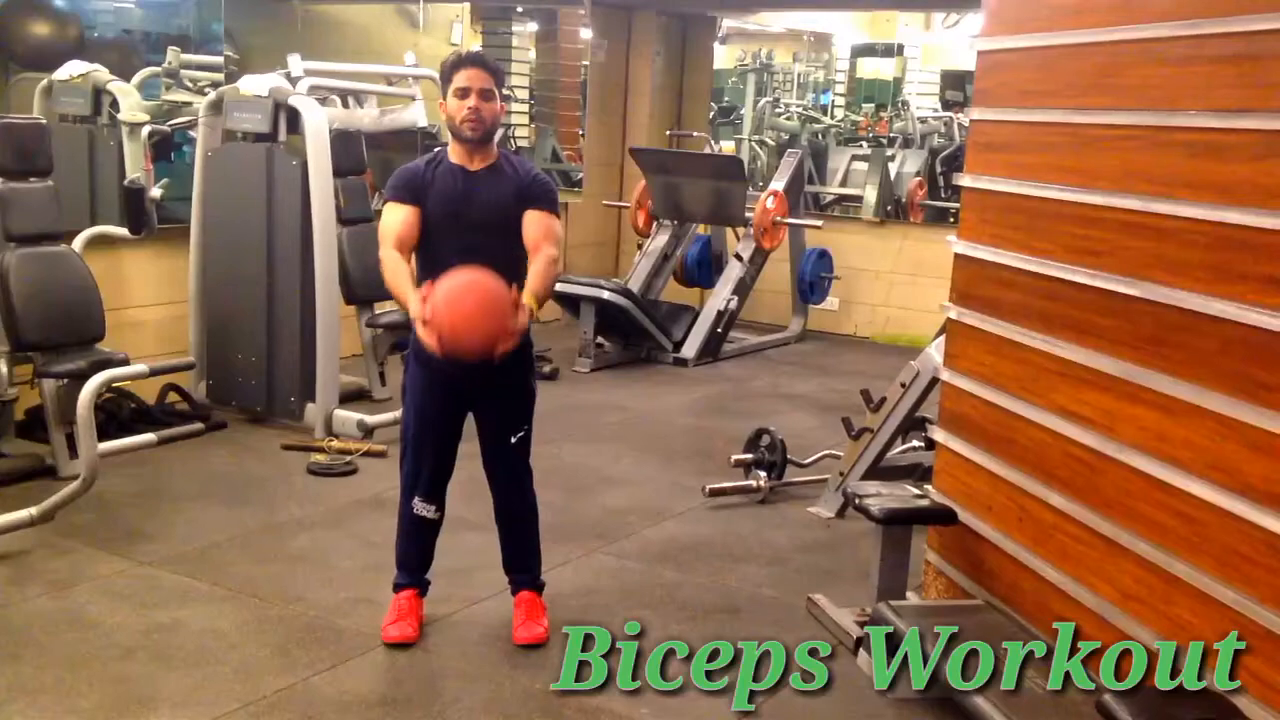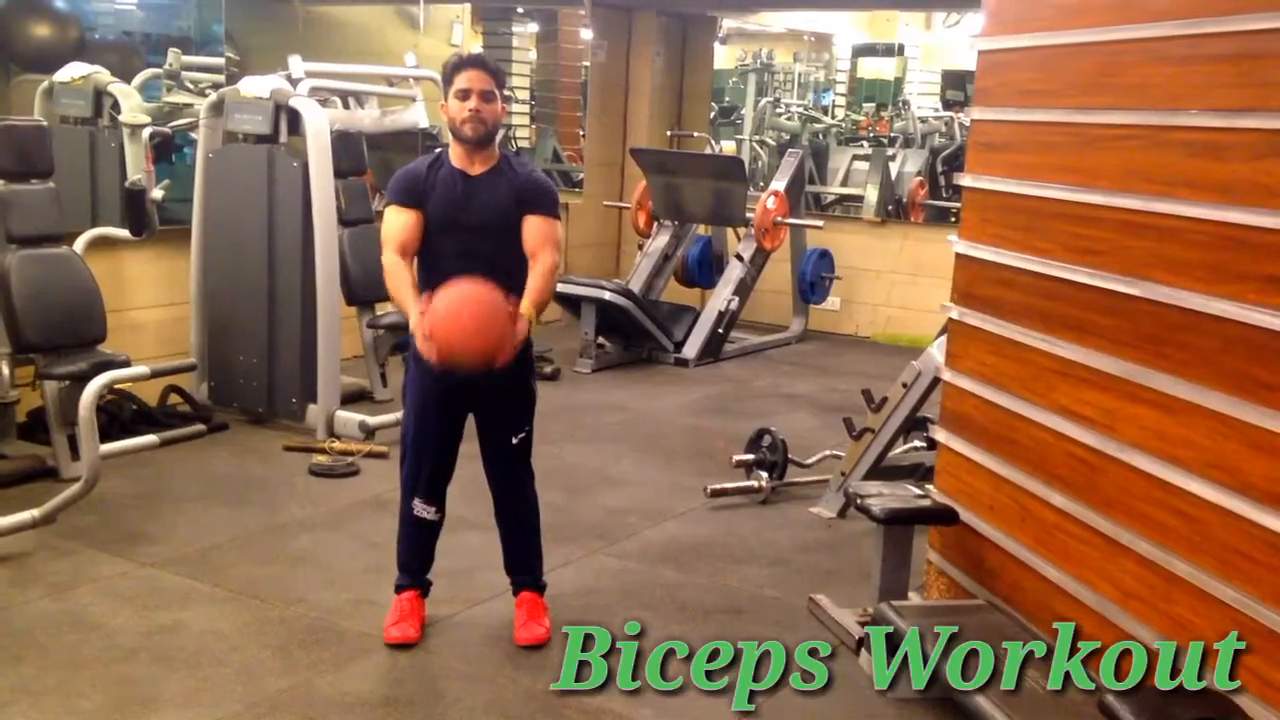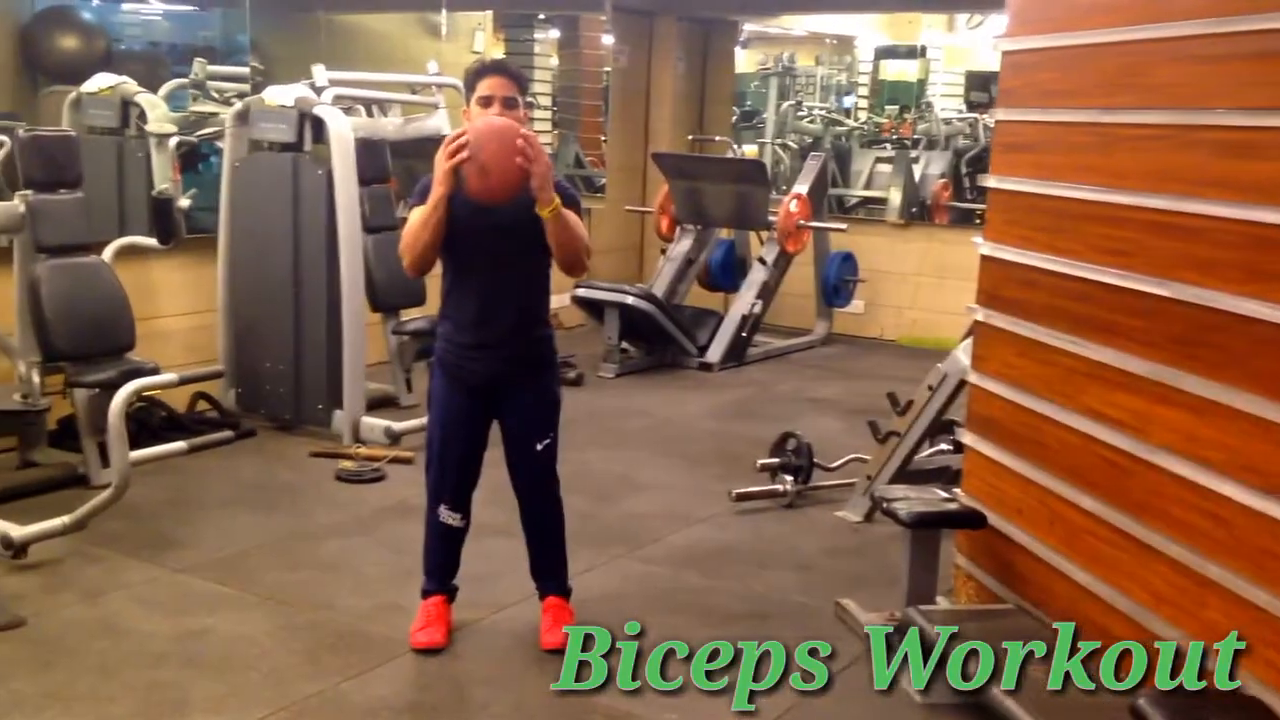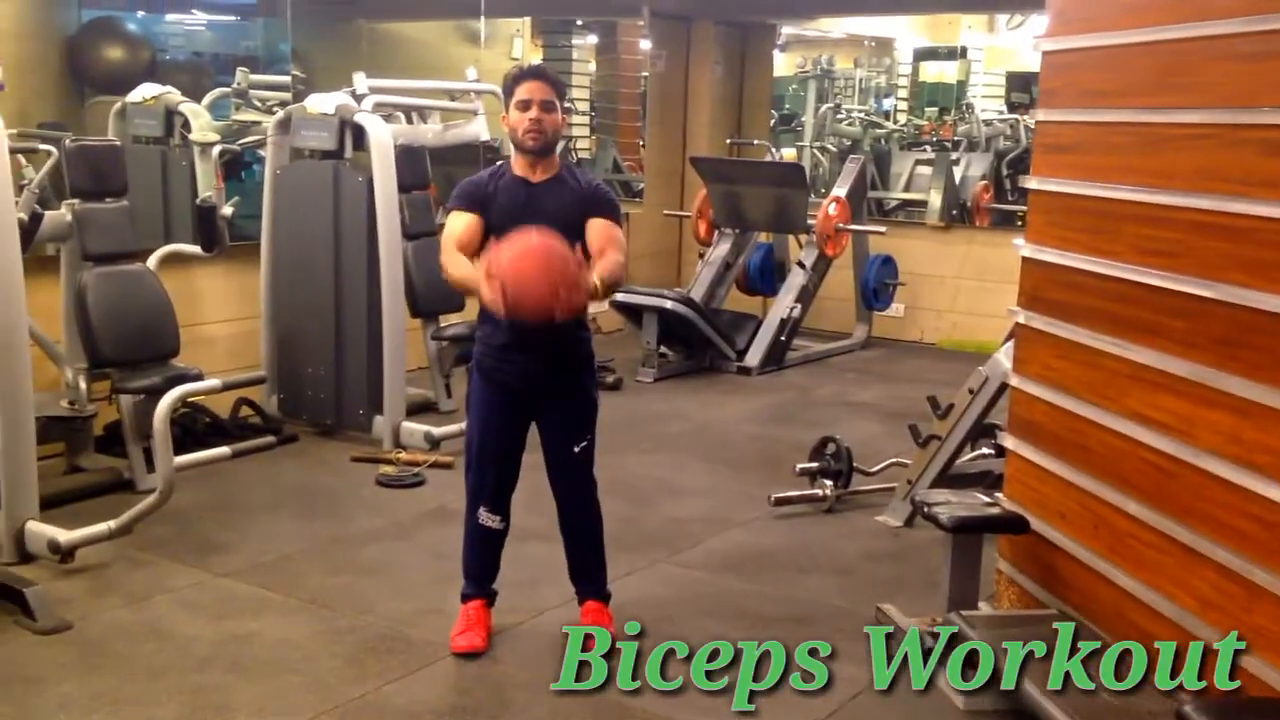
dt=0.7s
person 1, frame 1
left shoulder: (529, 182)
right shoulder: (413, 179)
left elbow: (546, 252)
right elbow: (391, 250)
left wrist: (527, 303)
right wrist: (414, 300)
left hip: (508, 355)
right hip: (433, 354)
left knee: (512, 477)
right knee: (422, 476)
left ankle: (527, 591)
right ankle: (408, 590)
person 1, frame 2
left shoulder: (530, 185)
right shoulder: (414, 180)
left elbow: (545, 259)
right elbow: (395, 256)
left wrist: (524, 314)
right wrist: (415, 310)
left hip: (507, 354)
right hip: (434, 353)
left knee: (513, 478)
right knee: (422, 477)
left ankle: (528, 591)
right ankle: (410, 590)
person 1, frame 3
left shoulder: (551, 186)
right shoulder: (437, 183)
left elbow: (577, 262)
right elbow: (413, 262)
left wrist: (542, 194)
right wrist: (442, 191)
left hip: (529, 364)
right hip: (459, 363)
left knee: (538, 485)
right knee: (447, 485)
left ankle: (554, 597)
right ankle: (436, 596)
person 1, frame 4
left shoulder: (590, 193)
right shoulder: (477, 190)
left elbow: (615, 262)
right elbow: (450, 258)
left wrist: (591, 283)
right wrist: (479, 279)
left hip: (568, 366)
right hip: (497, 364)
left knee: (576, 487)
right knee: (487, 487)
left ankle: (594, 600)
right ankle: (476, 599)
